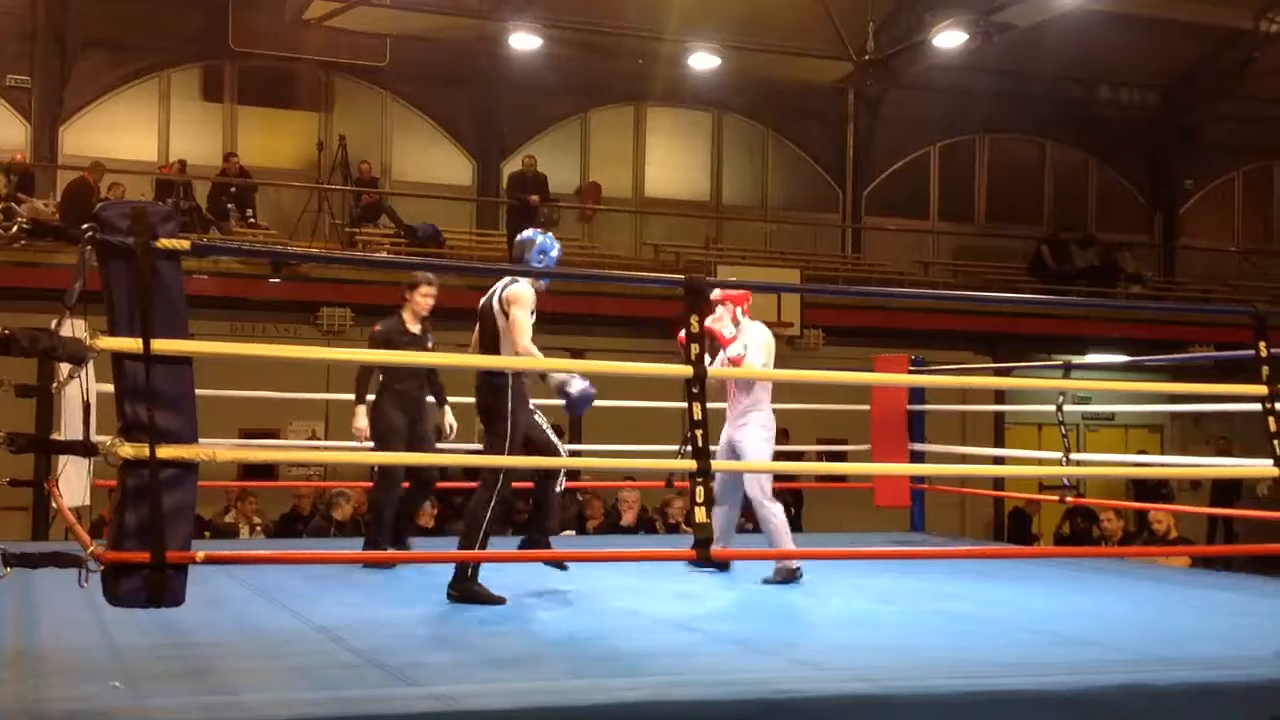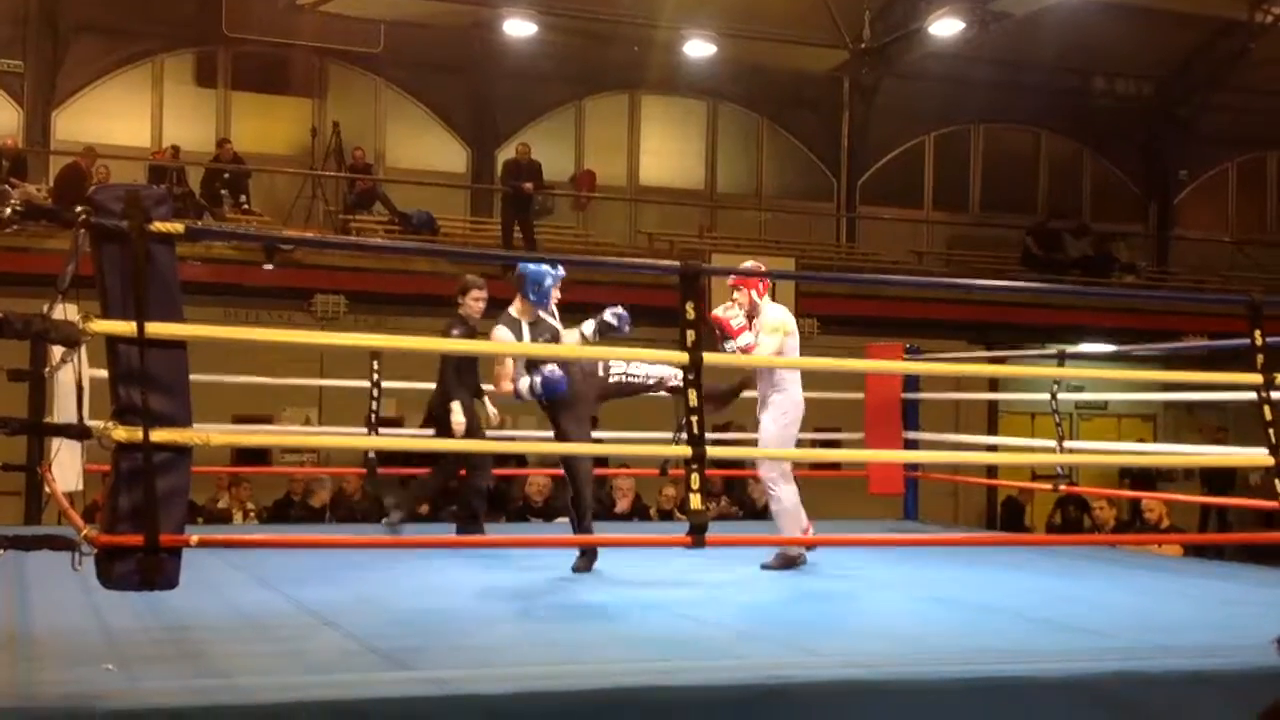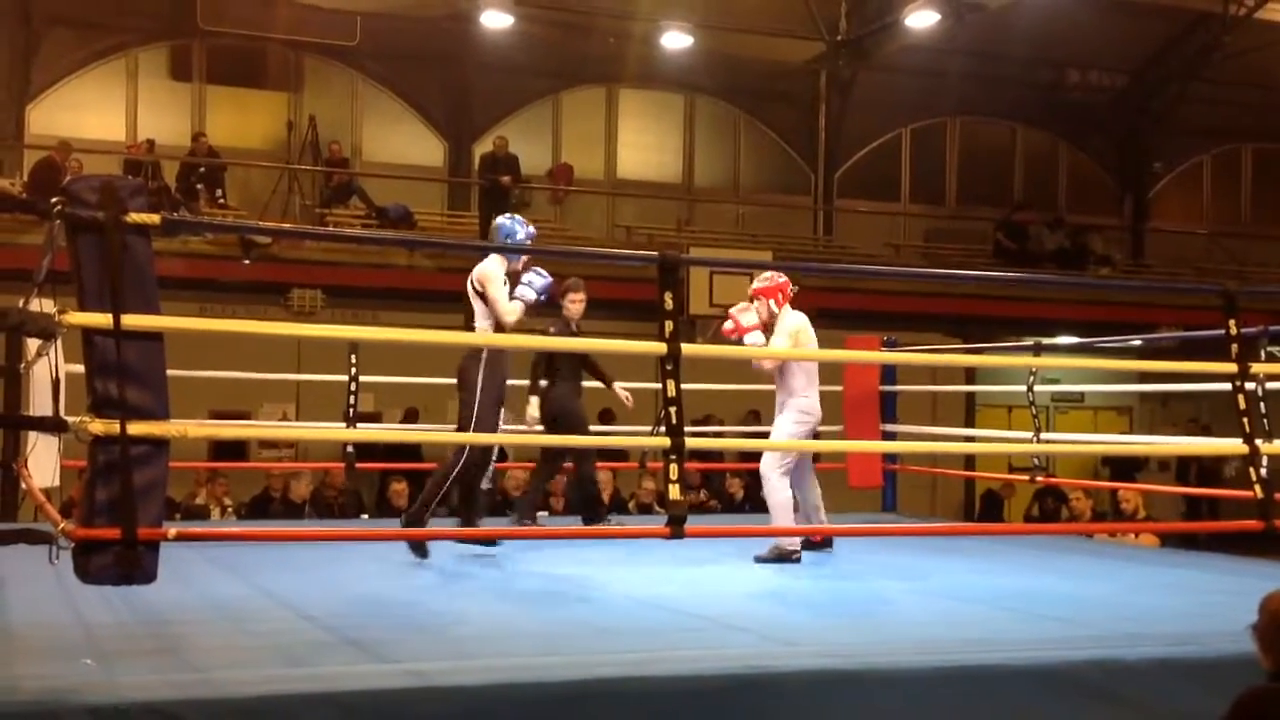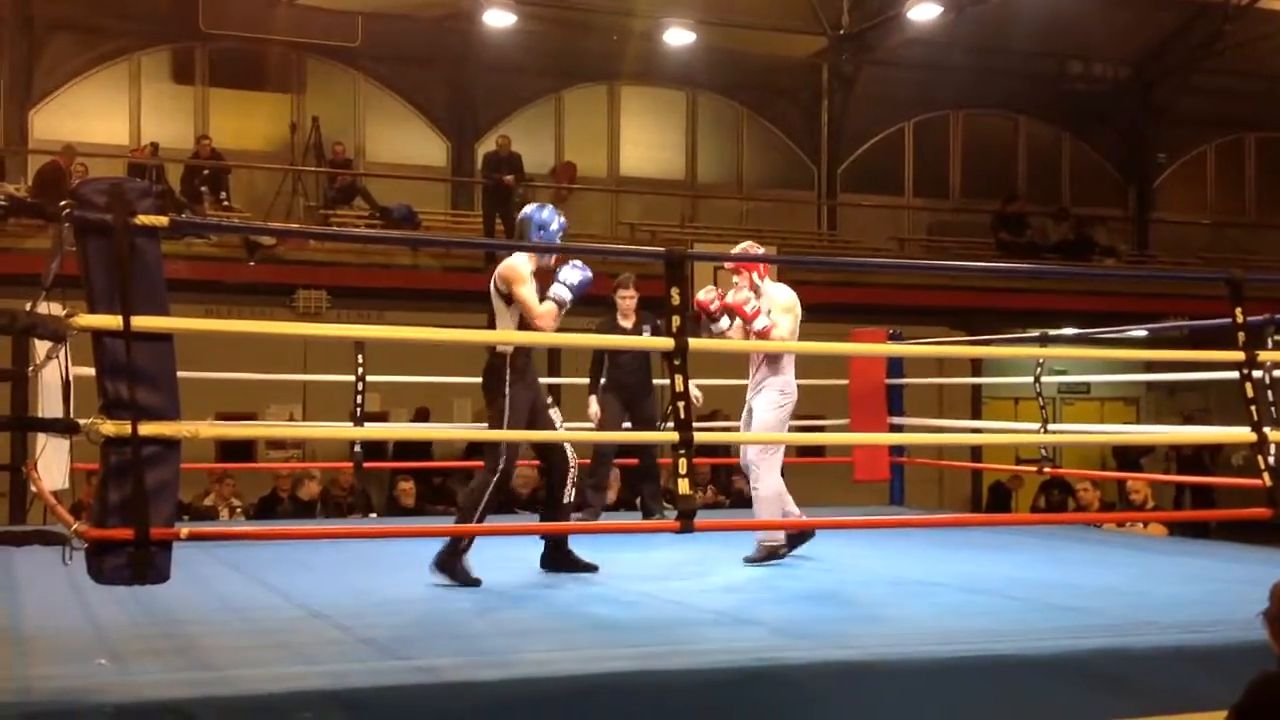
dt=1s
person 1, frame 1
left shoulder: (496, 291)
right shoulder: (521, 291)
left elbow: (476, 347)
right elbow: (521, 346)
right wrist: (563, 379)
left hip: (496, 388)
right hip: (505, 392)
left knee: (554, 455)
right knee: (494, 483)
left ankle: (537, 540)
right ankle: (463, 581)
person 1, frame 2
left shoulder: (547, 311)
right shoulder: (504, 334)
right elbow: (503, 388)
left wrist: (599, 328)
right wrist: (534, 386)
left hip: (585, 375)
right hip: (562, 403)
left knee: (661, 373)
right knee: (579, 474)
left ankle: (711, 397)
right ankle: (587, 549)
person 1, frame 3
left shoulder: (496, 276)
right shoulder: (488, 271)
right elbow: (507, 319)
left wrist: (527, 298)
right wrist: (528, 292)
left hip: (492, 366)
right hip: (480, 366)
left knee: (485, 450)
right knee: (469, 448)
left ankle: (469, 522)
right ankle: (416, 518)
person 1, frame 4
left shoulder: (525, 273)
right shoulder: (514, 269)
left elbow: (542, 326)
right elbow: (541, 322)
left wrist: (561, 293)
right wrist: (565, 289)
left hip: (525, 377)
right hip: (506, 376)
left knee: (561, 460)
right knee: (501, 465)
left ankle: (556, 551)
right ankle: (452, 555)
person 2, frame 1
left shoulder: (758, 334)
right shoulder: (729, 336)
left elbow: (752, 372)
left wrist: (728, 341)
left hip: (756, 423)
right hip: (733, 425)
left knee: (758, 492)
right knee: (722, 491)
left ankle: (788, 564)
person 2, frame 2
left shoulder: (774, 315)
right shoulder: (760, 318)
left elbow: (761, 360)
left wrist: (737, 330)
right wrist: (728, 334)
left hip: (783, 401)
right hip: (771, 402)
left knee: (773, 475)
right knee: (776, 472)
left ankle: (792, 550)
right ankle: (800, 532)
person 2, frame 3
left shoulder: (790, 322)
right shoulder: (787, 323)
left elbow: (769, 363)
right elbow: (763, 366)
left wrist: (750, 331)
right wrist: (743, 335)
left hip: (799, 408)
right hip: (802, 407)
left knee: (773, 470)
right knee: (800, 473)
left ankle: (786, 546)
right ankle: (820, 534)
person 2, frame 4
left shoulder: (782, 295)
right shoulder: (749, 301)
left elbow: (779, 341)
right elbow: (733, 342)
left wrist: (749, 313)
right wrist: (715, 316)
left hip: (777, 388)
right hip: (757, 390)
left knee: (759, 460)
right knee: (755, 463)
left ankle: (771, 540)
right ankle: (793, 527)
person 3, frame 1
left shoulder: (427, 333)
right shoulder: (387, 328)
right elbow: (366, 371)
left wrist: (446, 409)
right wrist: (360, 410)
left hip: (418, 411)
right hip: (390, 409)
left knee: (427, 477)
right knee: (392, 477)
left ankle: (397, 537)
right ankle: (375, 548)
person 3, frame 2
left shoulder: (467, 328)
right shoulder: (459, 329)
right elbow: (447, 372)
left wrist: (485, 400)
right wrist: (455, 407)
left hip: (456, 403)
right hip: (451, 406)
left knee: (446, 466)
right knee: (481, 464)
left ankle: (399, 506)
right ankle: (470, 528)
person 3, frame 3
left shoulder: (574, 328)
right shoulder: (556, 329)
left elbow: (587, 362)
right elbow: (538, 366)
left wrist: (614, 387)
right wrist: (533, 401)
left hip: (565, 398)
right hip: (562, 398)
left knee: (550, 460)
right knee: (584, 456)
left ankle: (526, 512)
right ankle: (594, 516)
person 3, frame 4
left shoulder: (650, 324)
right shoulder: (605, 327)
right elbow: (597, 365)
left wrist: (689, 384)
right wrist: (592, 398)
left hip: (643, 394)
right hip: (613, 393)
left knee: (648, 452)
right knee: (603, 449)
left ankle: (652, 509)
right ankle: (591, 509)
